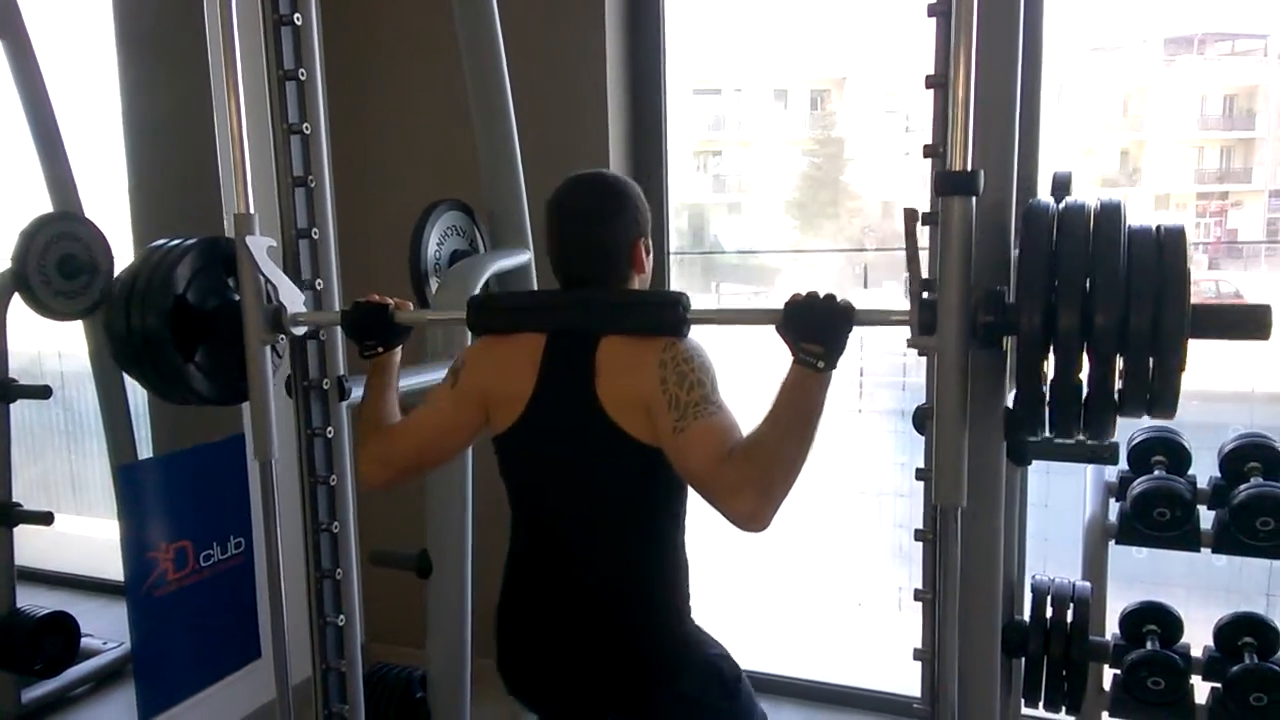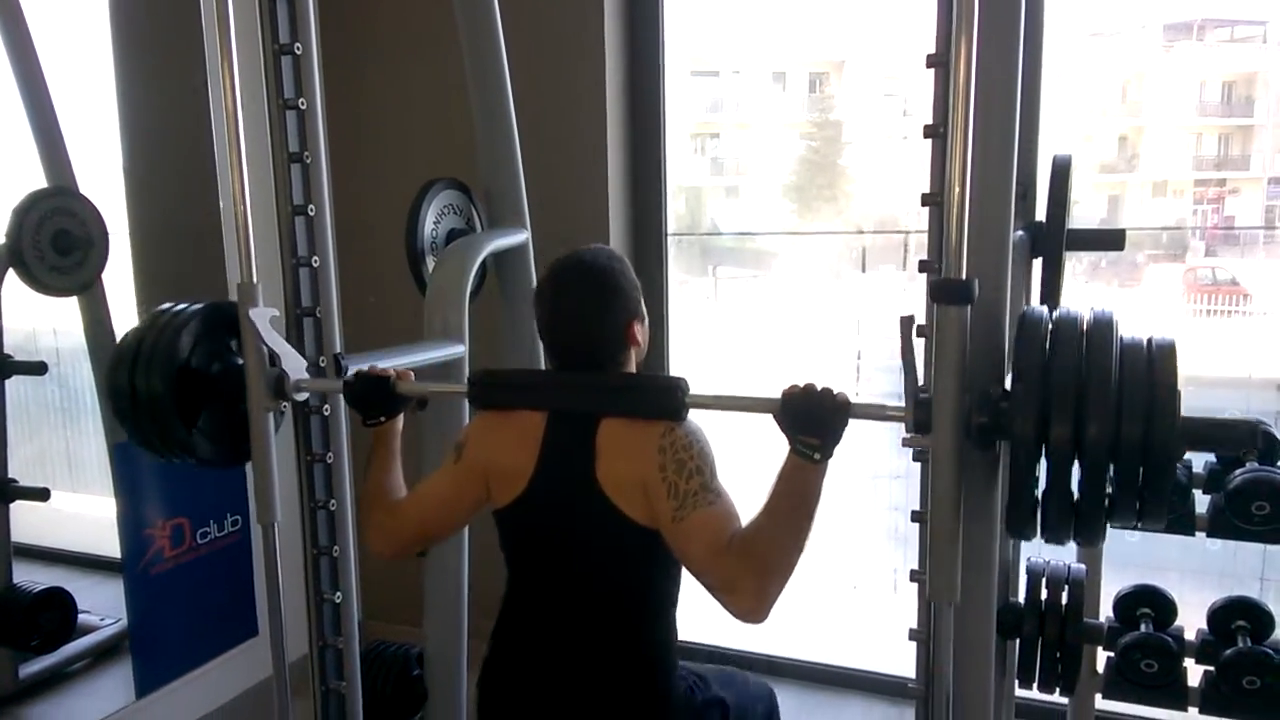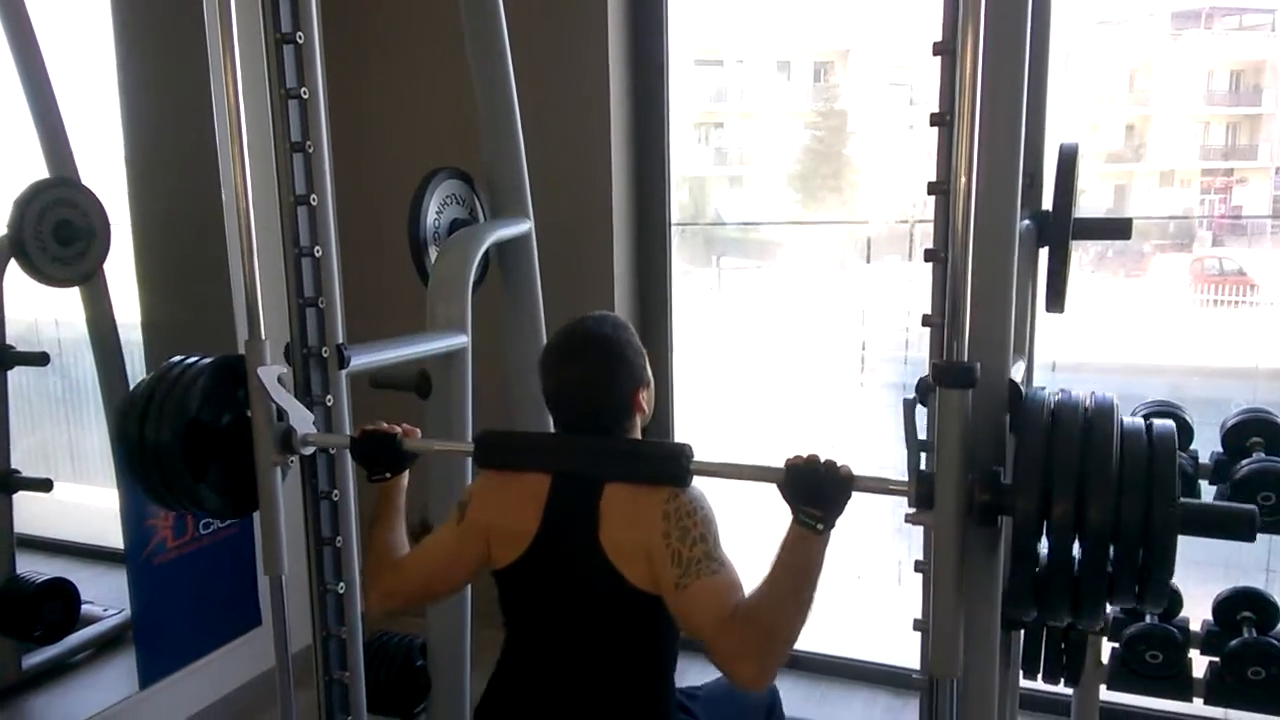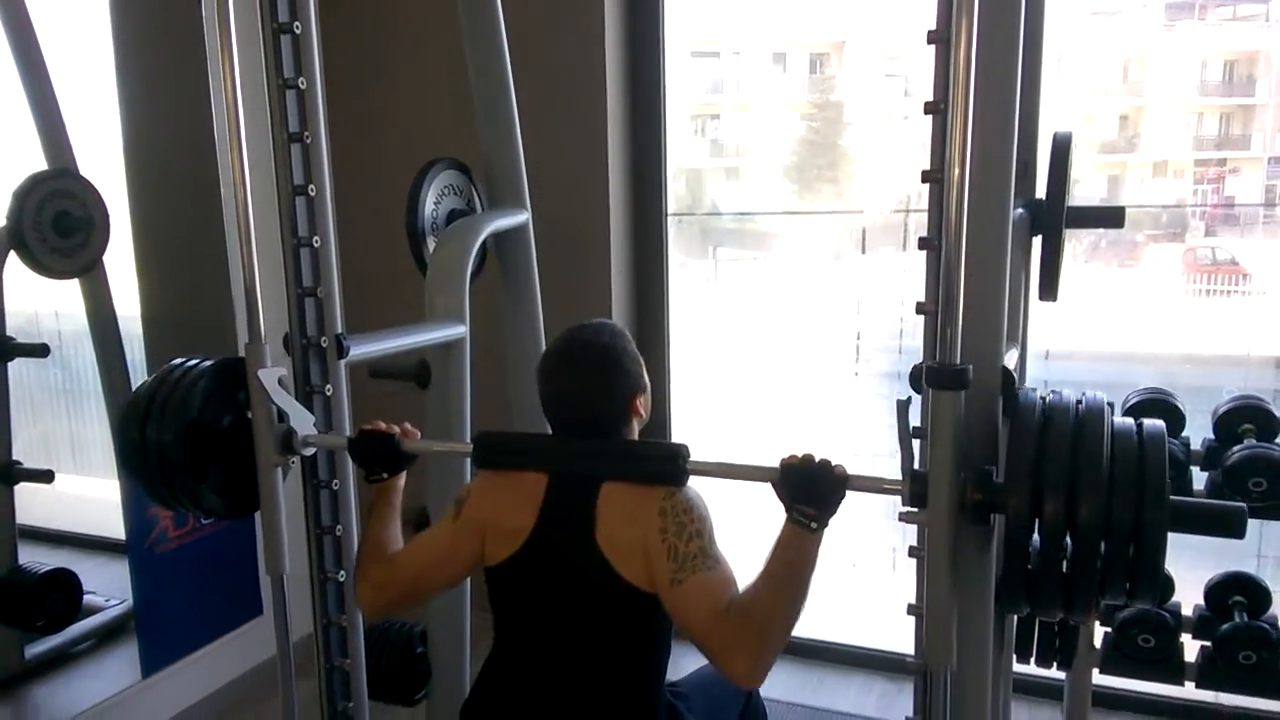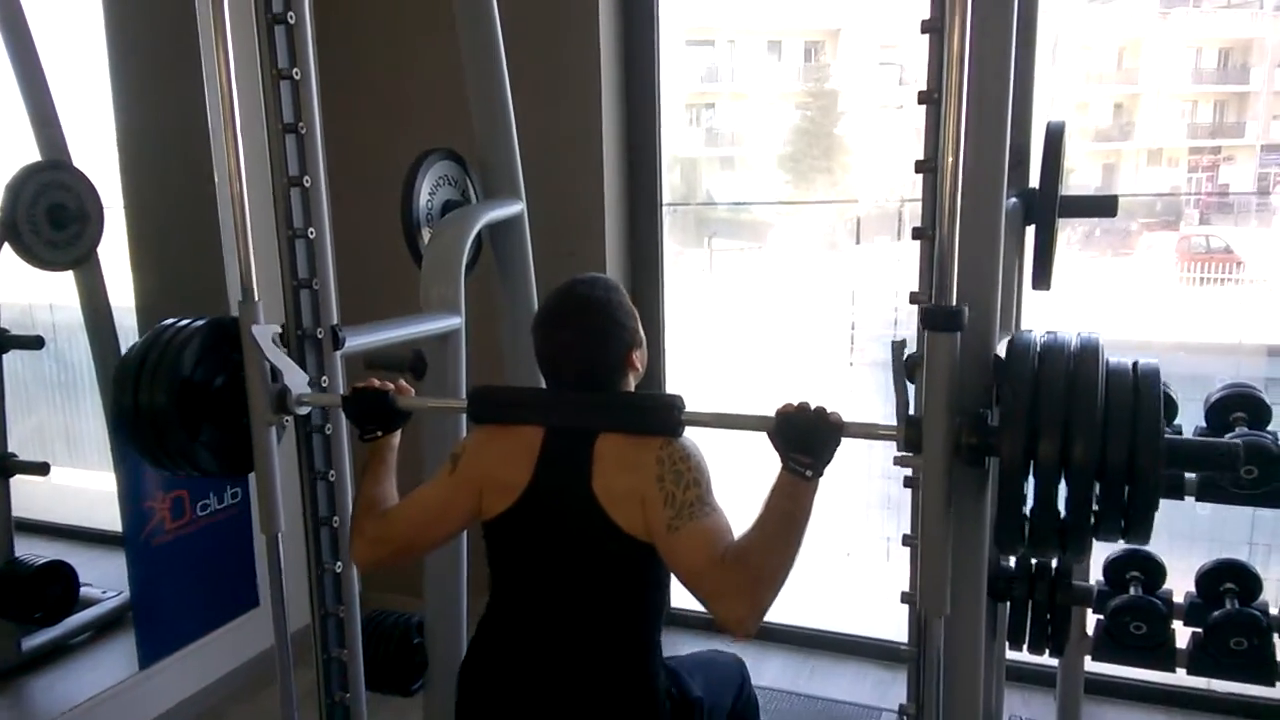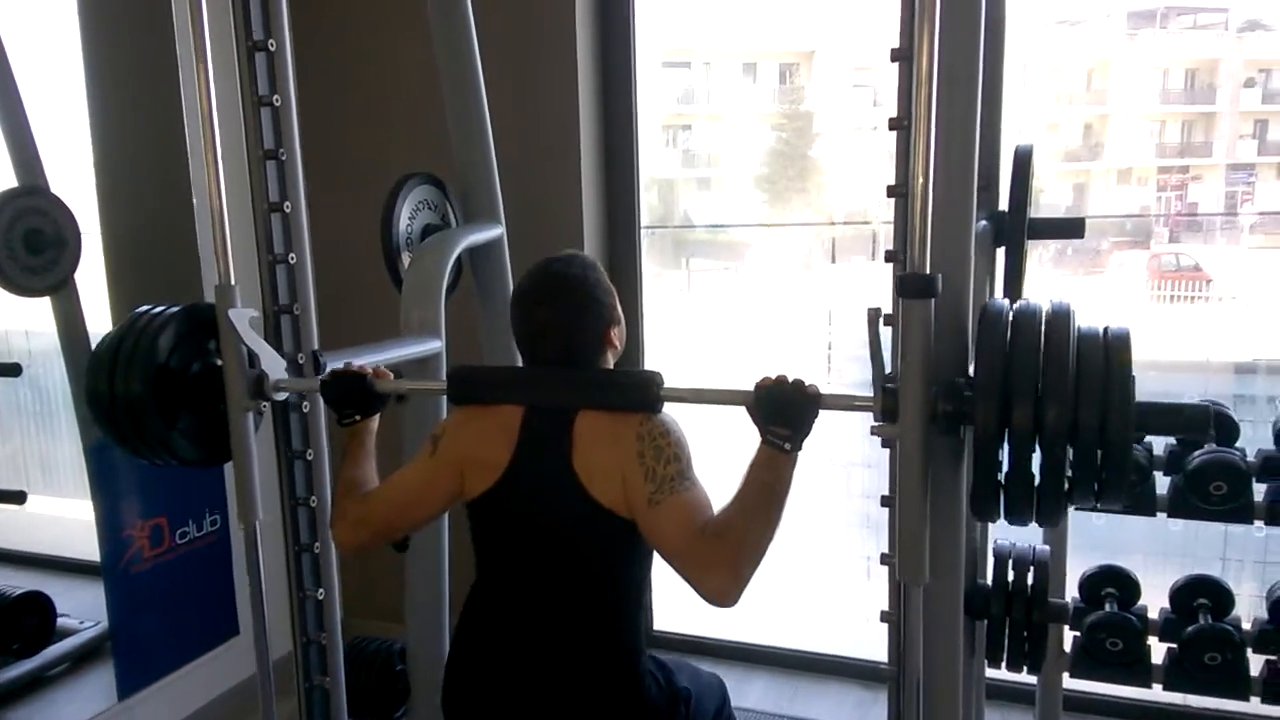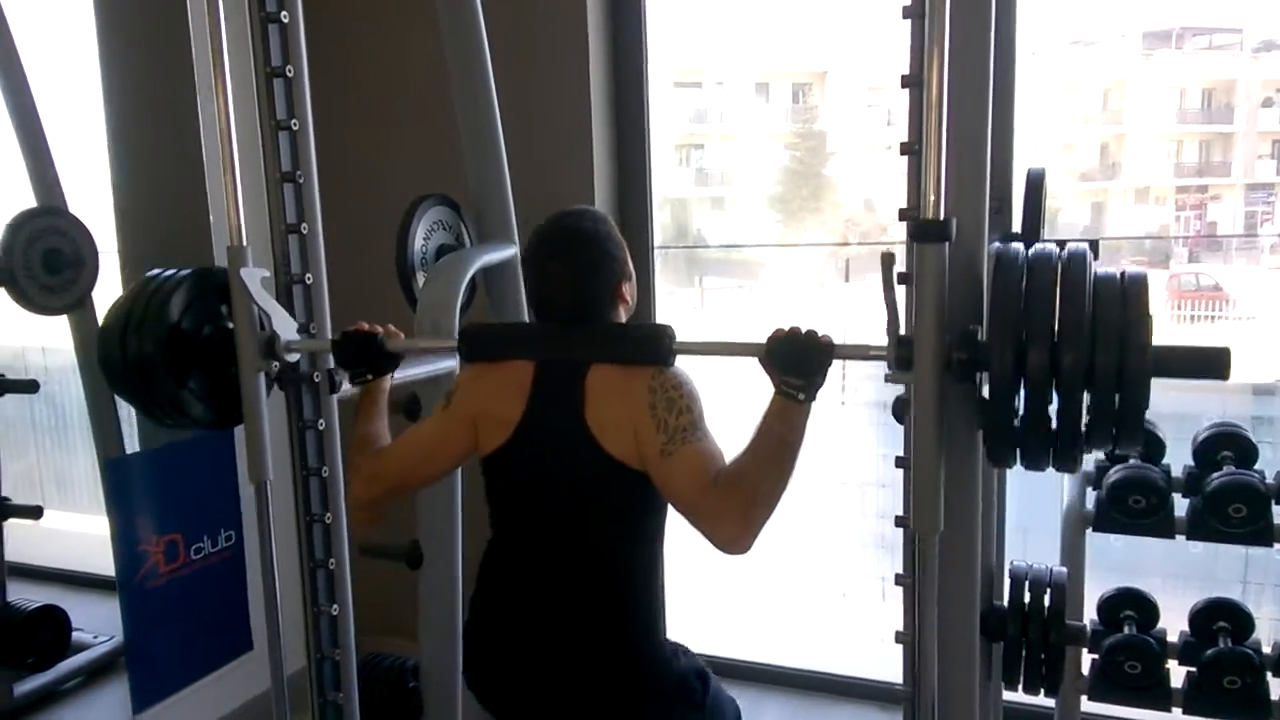
dt=0.3s
person 1, frame 1
left shoulder: (498, 355)
right shoulder: (659, 358)
left elbow: (378, 463)
right elbow: (747, 497)
left wrist: (382, 353)
right wrist: (811, 364)
left hip: (530, 651)
right hip: (642, 656)
person 1, frame 2
left shoulder: (498, 432)
right shoulder: (658, 440)
left elbow: (386, 534)
right elbow: (746, 588)
left wrist: (386, 422)
right wrist: (808, 453)
person 1, frame 3
left shoulder: (501, 490)
right shoulder: (664, 506)
left elbow: (385, 593)
right elbow: (749, 663)
left wrist: (391, 479)
right wrist: (811, 525)
person 1, frame 4
left shoulder: (496, 491)
right shoulder: (660, 506)
left elbow: (376, 591)
right elbow: (743, 658)
left wrist: (388, 476)
right wrist: (804, 522)
person 1, frame 5
left shoulder: (493, 446)
right shoulder: (655, 457)
left elbow: (371, 545)
right elbow: (738, 603)
left wrist: (383, 436)
right wrist: (800, 471)
right knee: (725, 680)
person 1, frame 6
left shoulder: (474, 428)
right shoulder: (637, 434)
left elbow: (354, 527)
right elbow: (718, 575)
left wrist: (361, 420)
right wrist: (779, 445)
person 1, frame 7
left shoulder: (488, 381)
right shoulder: (646, 385)
left elbow: (368, 484)
right elbow: (731, 524)
left wrist: (375, 382)
right wrist: (792, 393)
left hip: (499, 663)
right hip: (613, 675)
